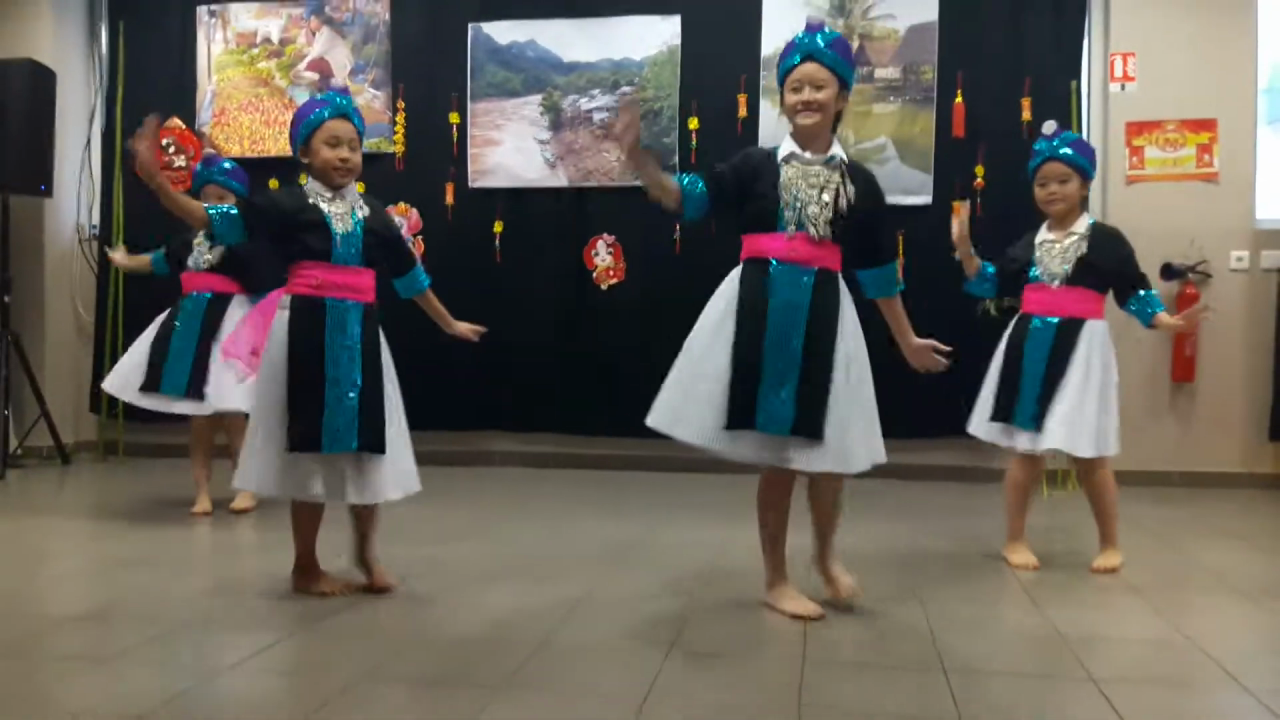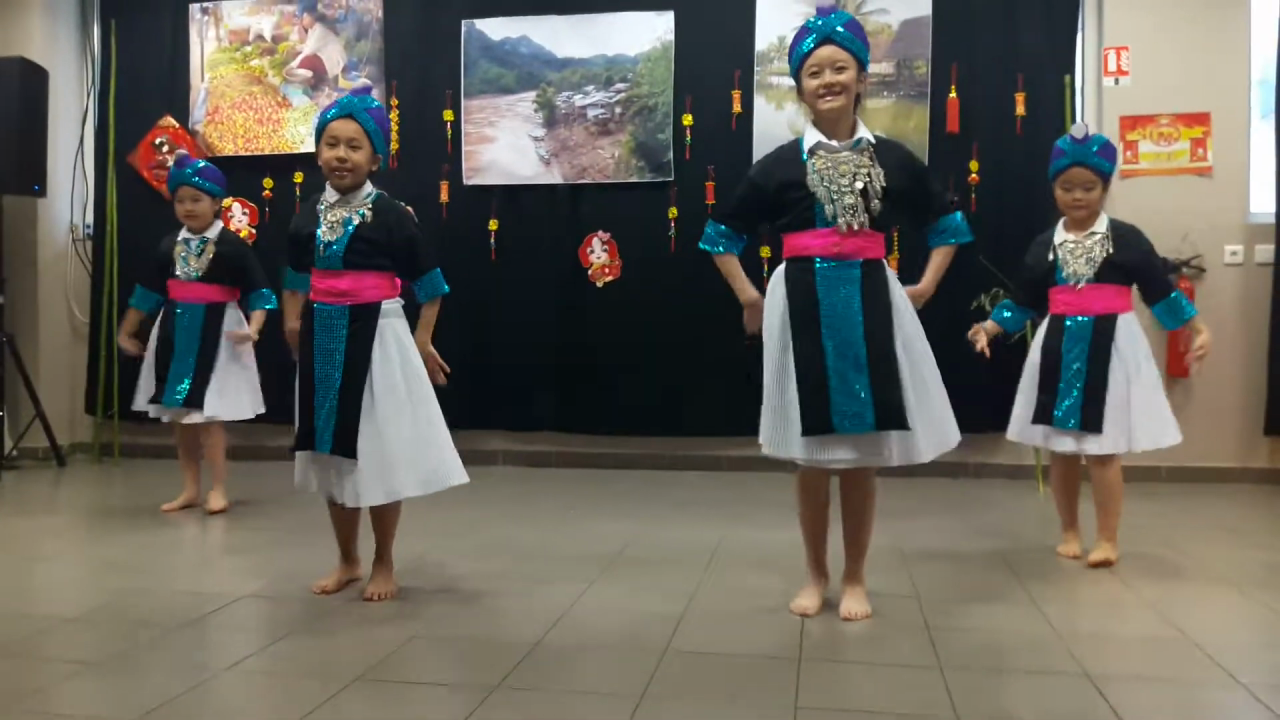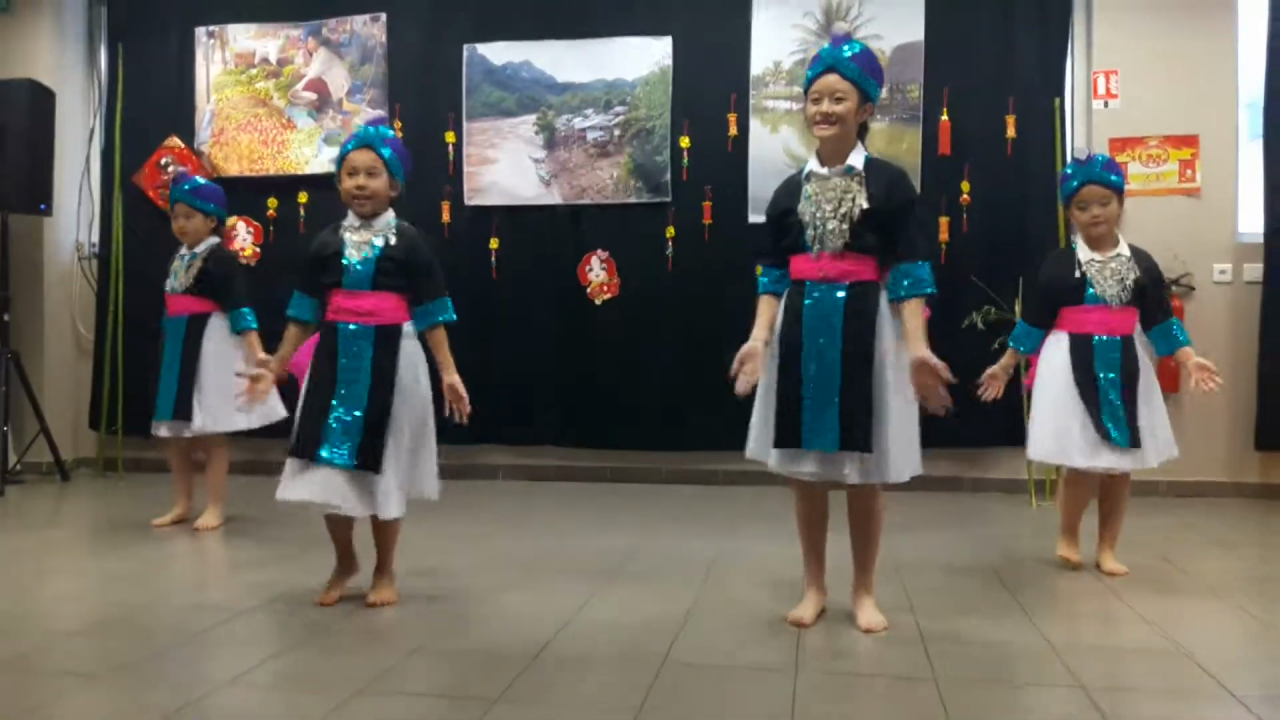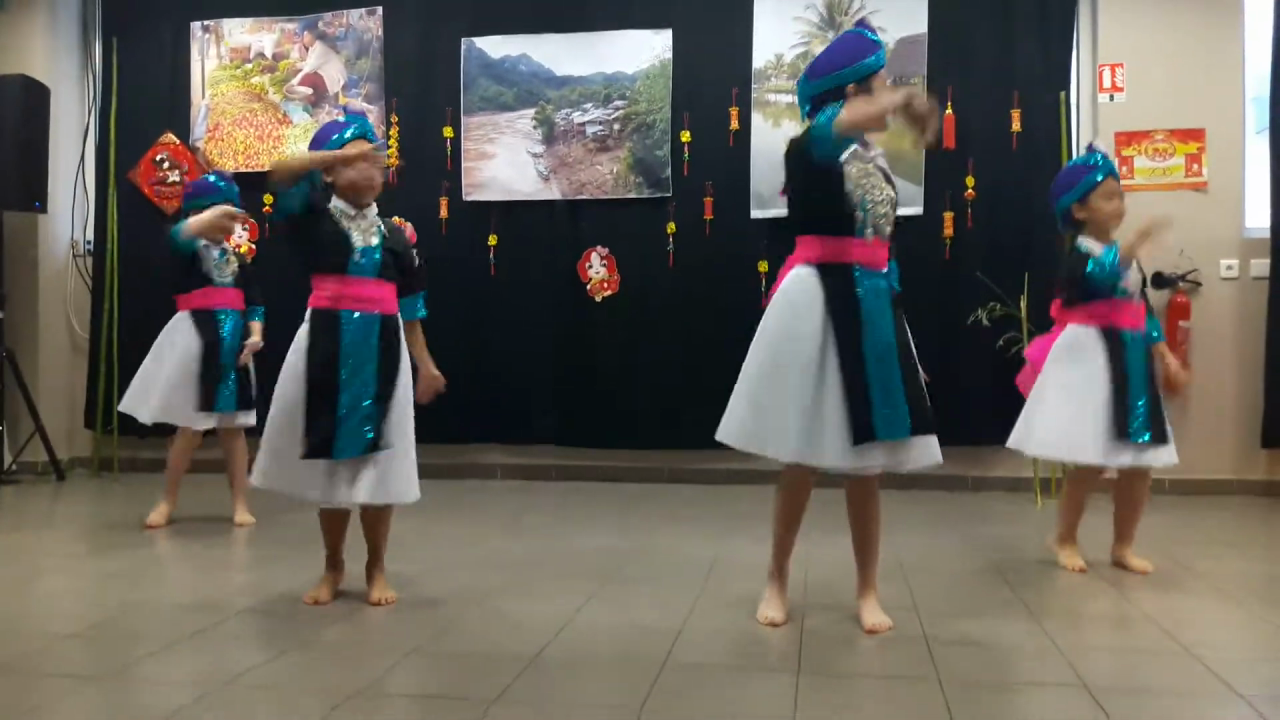
dt=0.7s
person 1, frame 1
left shoulder: (859, 180)
right shoulder: (756, 166)
left elbow: (877, 266)
right elbow: (687, 197)
left wrist: (906, 338)
right wrist: (638, 157)
left hip: (824, 312)
right hip: (757, 307)
left knee: (826, 457)
right knee: (775, 455)
left ankle: (826, 554)
right ankle: (777, 580)
person 1, frame 2
left shoulder: (894, 159)
right shoulder: (780, 164)
left elbow: (947, 225)
right elbow: (722, 231)
left wrist: (923, 288)
right wrist: (747, 298)
left hip: (871, 303)
right hip: (802, 304)
left knee: (865, 452)
right knee: (814, 450)
left ankle: (855, 579)
right ankle: (816, 574)
person 1, frame 3
left shoulder: (890, 183)
right shoulder: (790, 189)
left elbow: (908, 272)
right elbow: (773, 276)
left wrist: (917, 349)
right wrist: (757, 342)
left hip: (866, 325)
right hip: (801, 327)
left knee: (862, 469)
right knee: (802, 463)
left ankle: (864, 592)
right ankle: (816, 584)
person 1, frame 4
left shoulder: (878, 172)
right shoulder: (810, 154)
right elbow: (830, 124)
left wrist: (900, 336)
right wrist: (902, 100)
left hip: (873, 310)
right hip: (816, 306)
left knee: (868, 461)
right knee: (806, 458)
left ankle: (867, 592)
right ankle: (776, 581)
person 2, frame 1
left shoulder: (374, 214)
right shoulder: (286, 206)
left elbow: (407, 273)
right elbow: (214, 223)
left wrist: (449, 324)
right wrist: (151, 179)
left hip: (359, 336)
right hip: (304, 333)
left knee: (365, 444)
right knee: (311, 447)
left ankle: (364, 549)
right ankle: (305, 565)
person 2, frame 2
left shoulder: (391, 215)
right shoulder: (307, 216)
left elbow: (428, 283)
right elbow: (296, 280)
left wrist: (422, 342)
right wrist: (292, 326)
left hip: (376, 337)
right hip: (322, 339)
left knee: (380, 452)
right knee: (331, 452)
left ankle: (383, 562)
right ankle: (347, 560)
person 2, frame 3
left shoulder: (410, 243)
right shoulder: (326, 242)
left elbow: (432, 315)
right elbow: (306, 312)
left wrist: (449, 375)
right wrist: (276, 366)
left hip: (391, 360)
right hip: (337, 360)
left knee: (383, 469)
right knee: (326, 469)
left ankle: (384, 573)
right ankle: (345, 562)
person 2, frame 4
left shoulder: (393, 236)
right shoulder: (314, 218)
left elbow: (409, 306)
right elbow: (281, 174)
left wrist: (424, 364)
right wrist: (343, 156)
left hip: (380, 348)
right hip: (325, 345)
left knee: (376, 460)
right knee: (330, 460)
left ankle: (377, 568)
right ankle: (333, 567)
person 3, frame 1
left shoulder: (1106, 240)
right shoulder: (1028, 245)
left elbow: (1134, 292)
right elbow: (994, 284)
left wrist: (1167, 321)
right wrist: (965, 249)
left hip: (1080, 348)
right hip: (1028, 345)
left knee: (1088, 455)
right knee: (1026, 450)
left ankle: (1110, 545)
right ankle: (1014, 540)
person 3, frame 2
left shoulder: (1126, 238)
right shoulder: (1044, 246)
left elbow: (1160, 288)
right elbow: (1024, 302)
left wrist: (1198, 330)
right wrist: (988, 327)
left hip: (1112, 346)
right hip: (1059, 348)
left knee: (1103, 449)
right knee: (1062, 449)
left ankle: (1107, 539)
right ankle: (1070, 532)
person 3, frame 3
left shoulder: (1142, 263)
right shoulder: (1058, 265)
left elbow: (1159, 319)
right elbow: (1034, 321)
left wrist: (1191, 359)
right wrist: (1005, 364)
left hip: (1125, 367)
right hip: (1073, 366)
left knee: (1120, 467)
right knee: (1084, 464)
left ankle: (1107, 548)
right ankle: (1067, 535)
person 3, frame 4
left shoulder: (1128, 255)
right shoulder: (1079, 257)
right elbow: (1101, 272)
left wrist: (1164, 356)
right wrist: (1137, 240)
left hip: (1132, 363)
right hip: (1088, 364)
left knee: (1138, 465)
right knee: (1088, 463)
left ankle: (1123, 545)
right ankle: (1065, 539)
person 4, frame 1
left shoulder: (241, 241)
right shoulder: (194, 238)
right elbow: (165, 258)
right wrist: (127, 262)
left hip: (228, 326)
right hip: (189, 323)
left knee: (229, 411)
right knee: (198, 414)
left ankle: (247, 487)
right ankle: (203, 492)
person 4, frame 2
left shoulder: (233, 246)
right shoulder: (170, 246)
left elbow: (259, 293)
right elbow: (147, 291)
left wrist: (252, 329)
right wrist: (126, 331)
left hip: (217, 334)
right hip: (175, 333)
left knee: (206, 415)
right knee: (178, 414)
left ankle: (218, 488)
right ankle: (190, 488)
person 4, frame 3
left shoulder: (222, 260)
right shoulder: (179, 259)
left elbow: (239, 311)
left wrist: (254, 354)
right wrist: (168, 347)
left hip: (212, 348)
right hip: (178, 348)
left knee: (209, 431)
right knee: (172, 429)
left ankle: (215, 508)
right ankle: (183, 504)
person 4, frame 4
left shoulder: (238, 261)
right shoulder: (188, 250)
left elbow: (254, 306)
right elbow: (181, 234)
left wrist: (255, 336)
right wrist: (219, 211)
left hip: (231, 345)
right hip: (193, 342)
left knee: (233, 426)
right knee: (192, 427)
left ankle: (239, 503)
right ankle: (168, 500)
